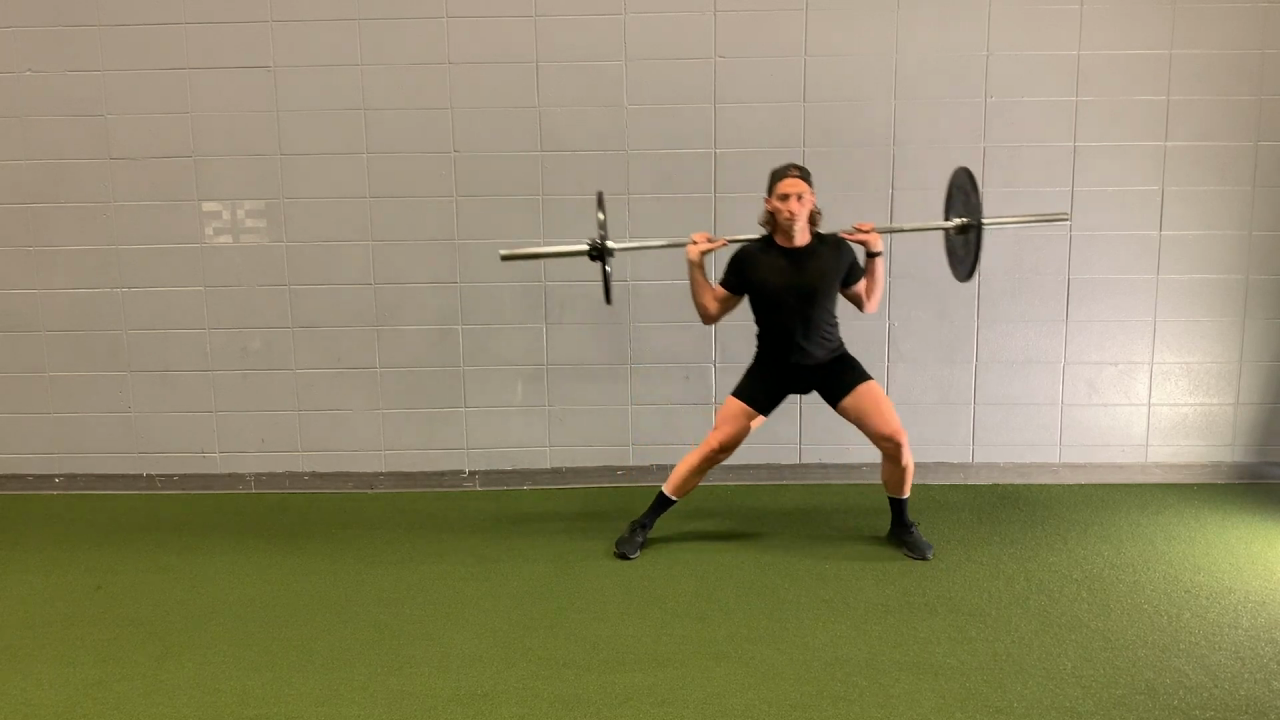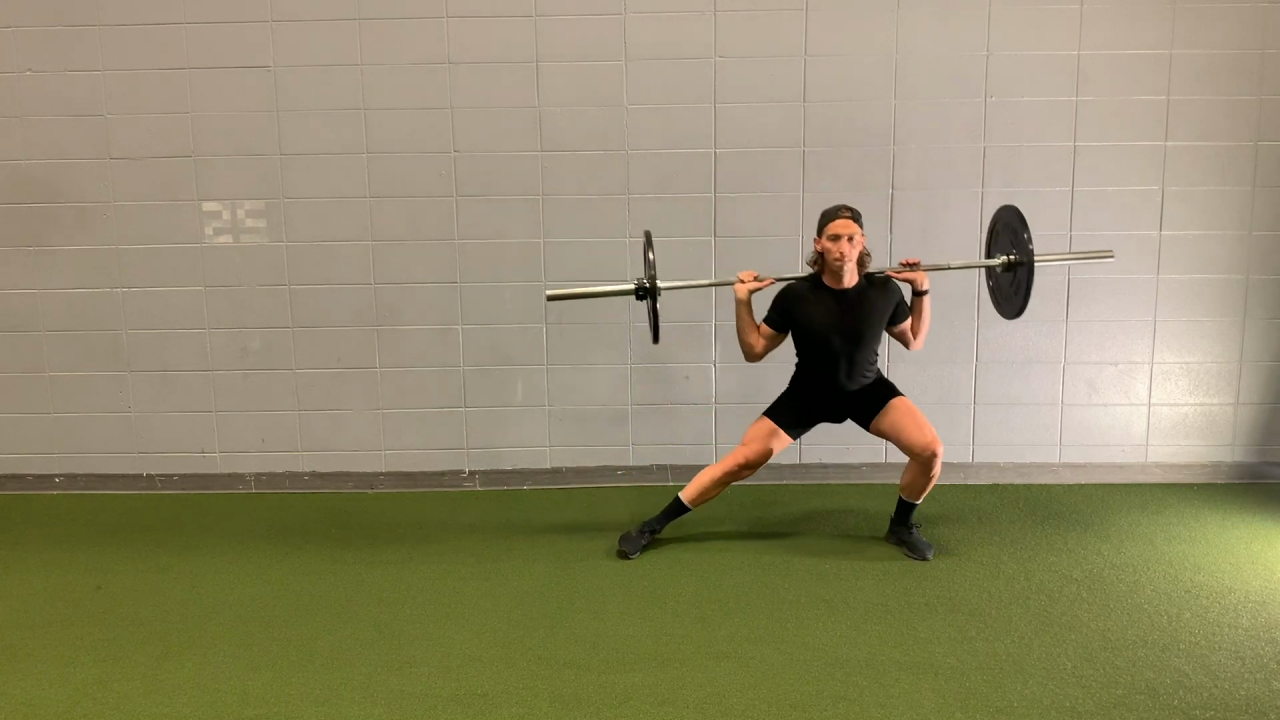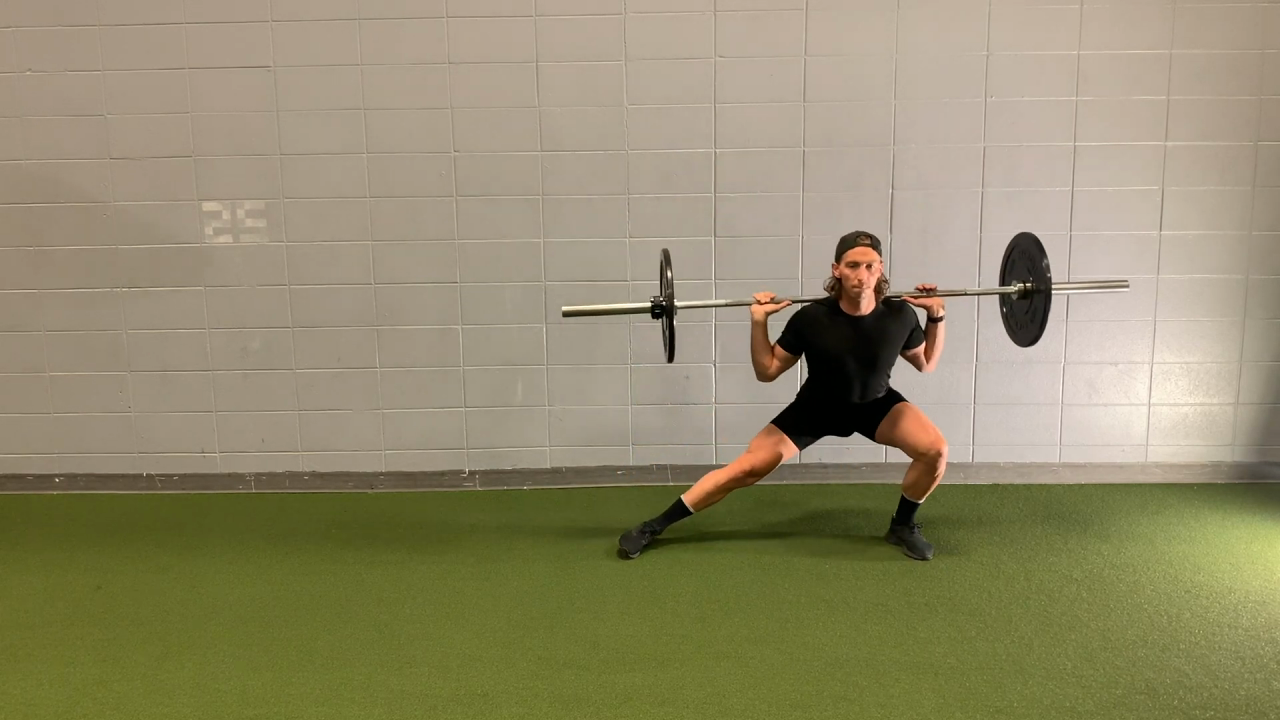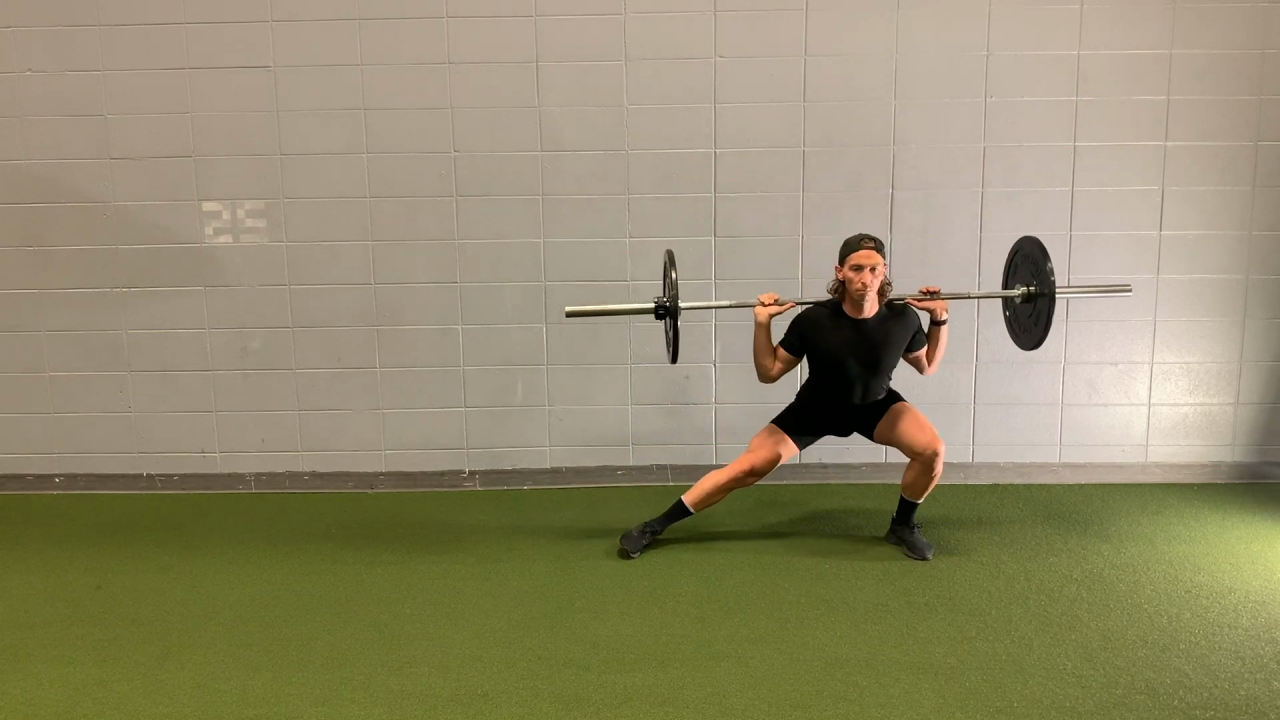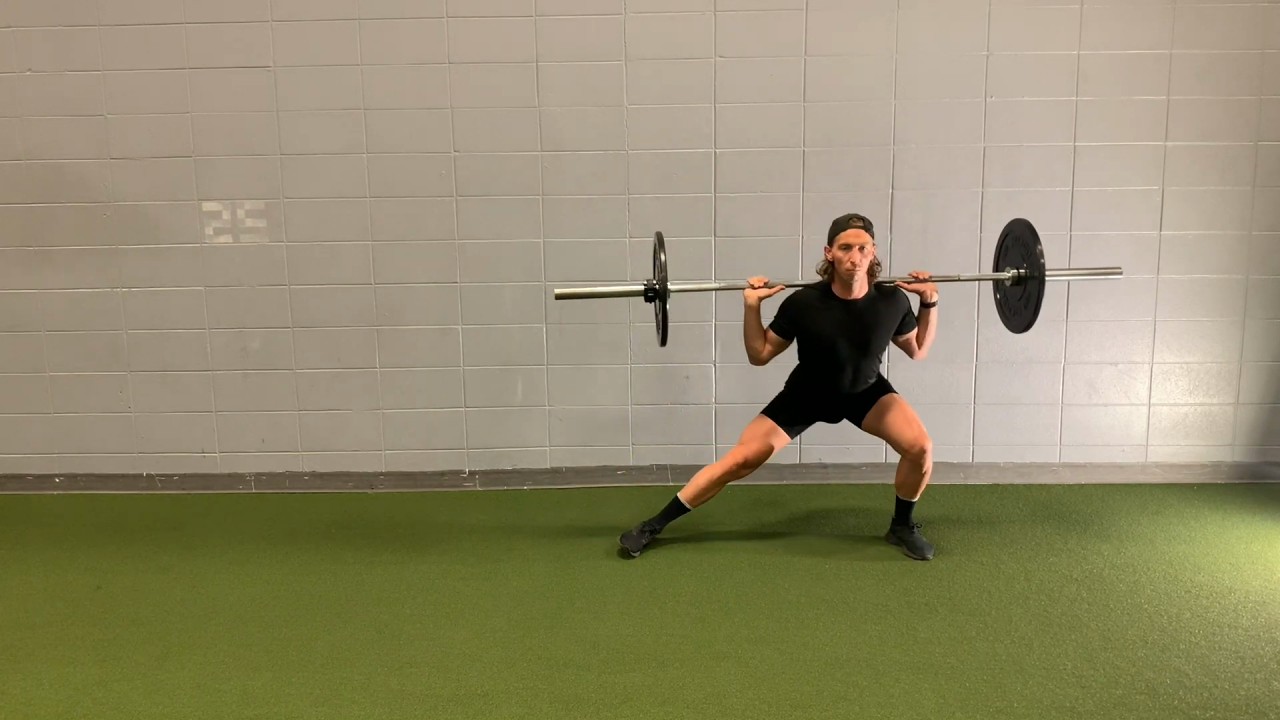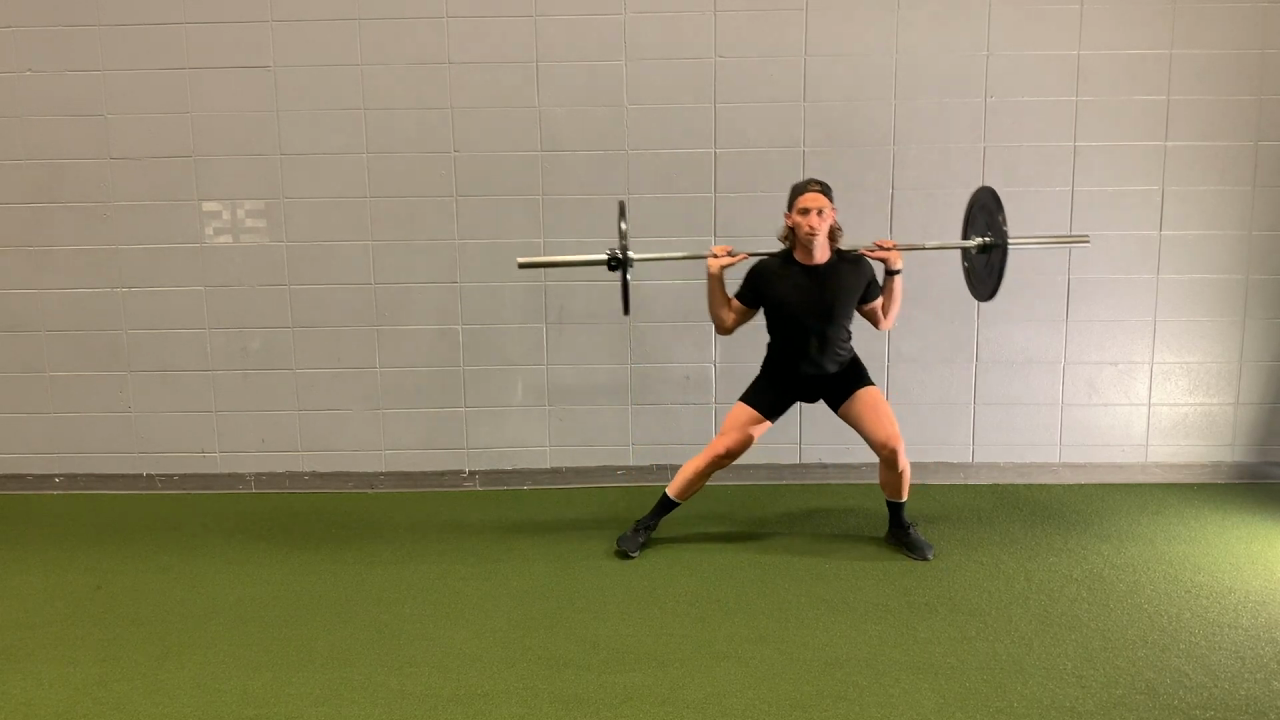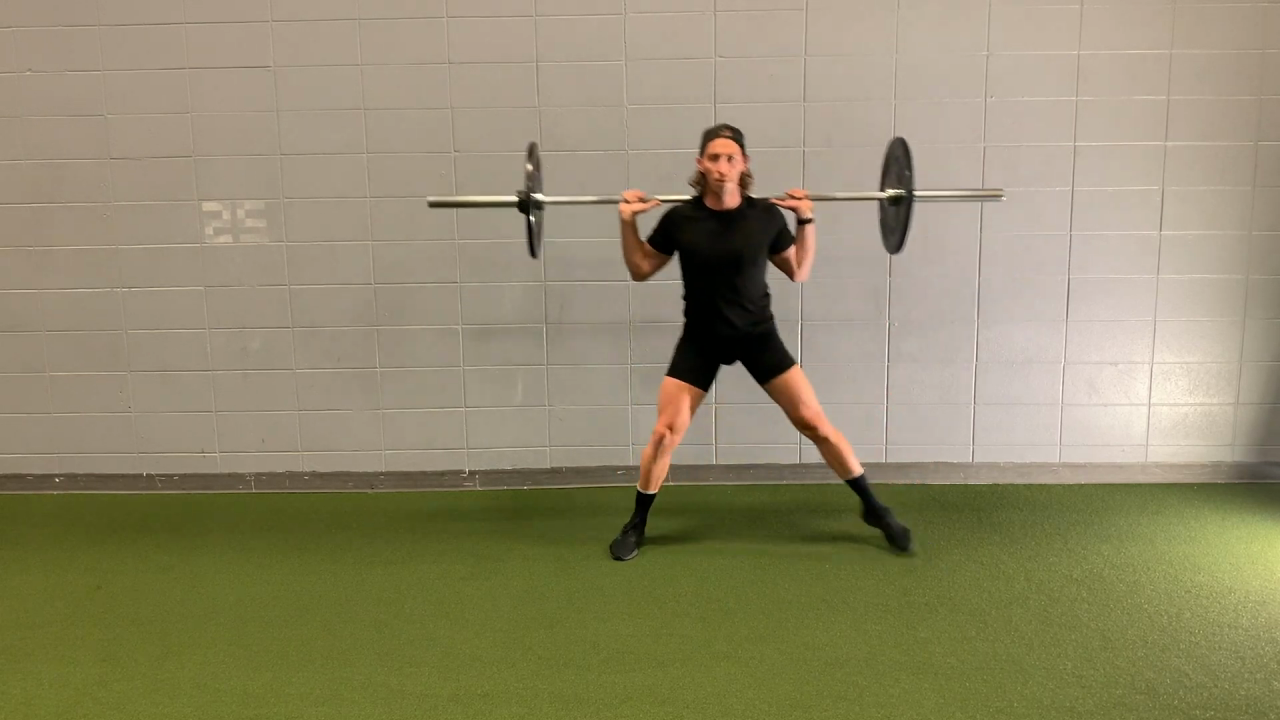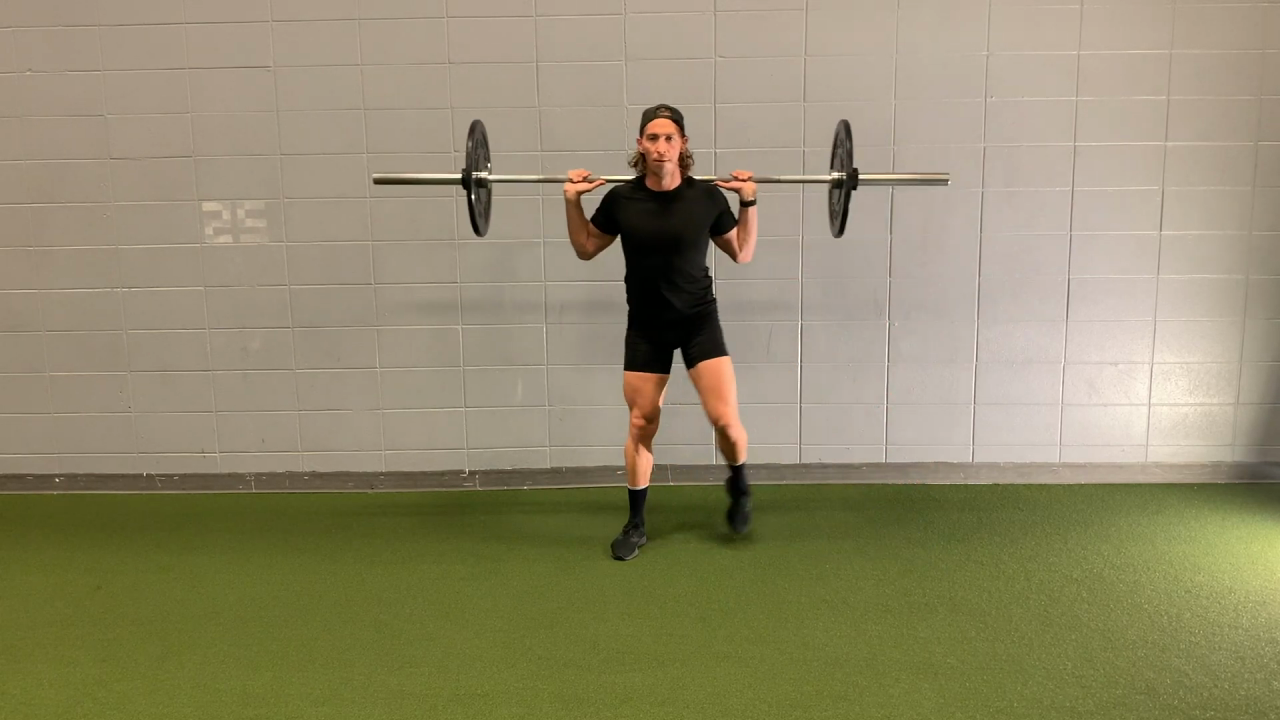
dt=0.3s
person 1, frame 1
left shoulder: (837, 250)
right shoulder: (752, 257)
left elbow: (868, 303)
right elbow: (710, 313)
left wrist: (874, 254)
right wrist: (695, 265)
left hip: (831, 362)
right hip: (773, 366)
left knee: (894, 438)
right knee: (716, 445)
left ankle: (901, 526)
right ankle: (643, 524)
person 1, frame 2
left shoulder: (883, 290)
right shoulder: (796, 296)
left elbow: (913, 340)
right elbow: (754, 350)
left wrist: (922, 291)
right wrist: (743, 301)
left hip: (867, 389)
right hip: (807, 394)
left knee: (930, 449)
right knee: (741, 461)
left ankle: (901, 525)
right ankle: (653, 526)
person 1, frame 3
left shoulder: (899, 316)
right shoulder: (811, 318)
left elbow: (925, 363)
right elbow: (767, 371)
left wrist: (936, 317)
right wrist: (758, 323)
left hip: (874, 404)
right hip: (814, 408)
left knee: (934, 450)
right knee: (746, 468)
left ankle: (902, 526)
right ankle: (653, 526)
person 1, frame 4
left shoulder: (903, 318)
right shoulder: (814, 320)
left elbow: (926, 365)
right elbow: (769, 372)
left wrist: (939, 321)
right wrist: (762, 324)
left hip: (874, 404)
right hip: (814, 408)
left knee: (931, 450)
right knee: (746, 468)
left ankle: (903, 526)
right ankle: (655, 526)
person 1, frame 5
left shoulder: (892, 301)
right shoulder: (804, 303)
left elbow: (917, 350)
right elbow: (760, 355)
left wrist: (930, 302)
right wrist: (752, 307)
left hip: (865, 391)
right hip: (805, 395)
left knee: (919, 446)
right knee: (740, 460)
left ankle: (902, 526)
right ankle: (654, 524)
person 1, frame 6
left shoulder: (855, 267)
right shoulder: (767, 272)
left elbow: (883, 320)
right elbow: (725, 324)
left wrist: (893, 270)
right wrist: (715, 277)
left hip: (841, 371)
right hip: (780, 375)
left knee: (892, 446)
right knee: (721, 450)
left ankle: (899, 527)
right ankle: (647, 523)
person 1, frame 7
left shoulder: (765, 215)
right shoulder: (680, 218)
left elbow: (798, 272)
right elbow: (641, 271)
left wrist: (806, 220)
right wrist: (628, 223)
left hip: (757, 335)
right hip: (700, 339)
left knee: (814, 424)
right knee: (665, 431)
left ankle: (875, 510)
right ankle: (636, 524)
person 1, frame 8
left shoulder: (706, 196)
right shoulder: (620, 199)
left elbow: (741, 253)
right elbow: (585, 249)
left wrist: (748, 202)
right wrist: (572, 201)
left hip: (698, 320)
right hip: (645, 325)
left knee: (725, 417)
right knee: (641, 424)
left ankle: (738, 485)
right ankle: (636, 524)
